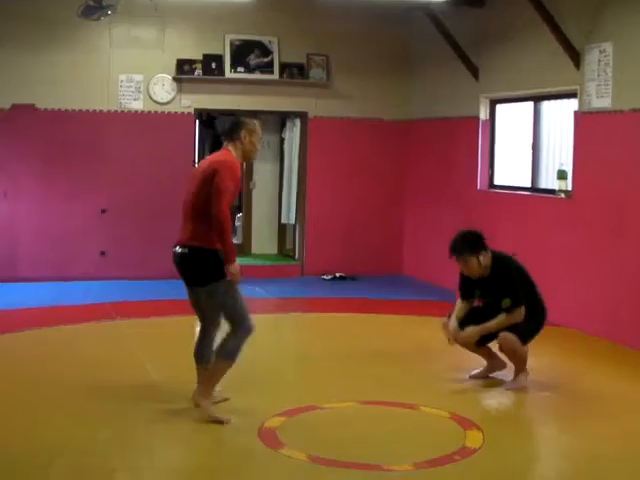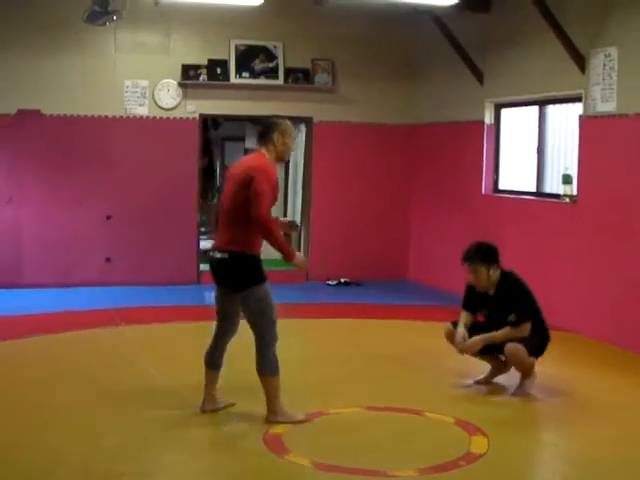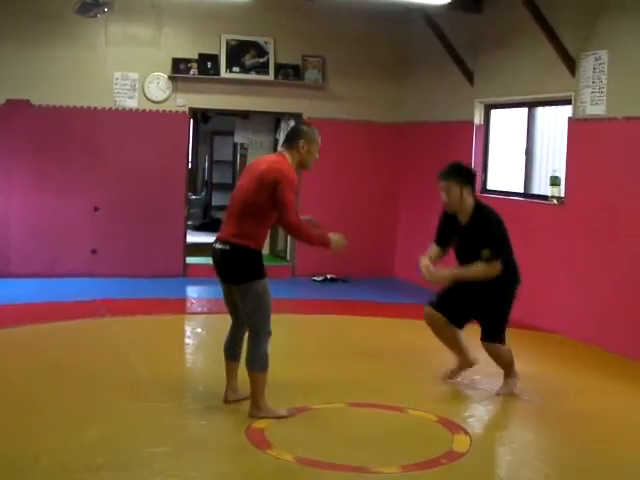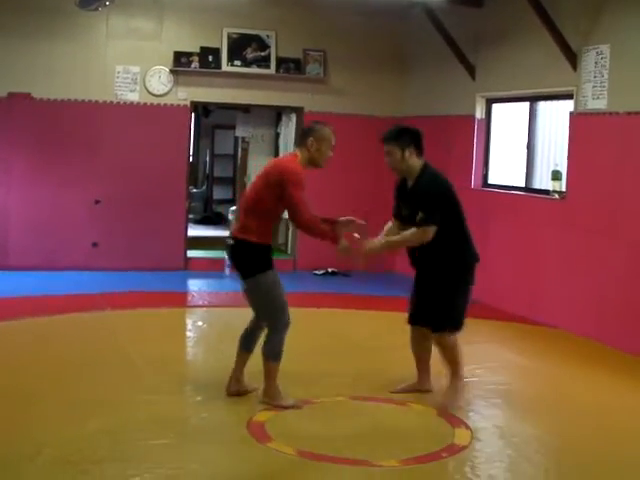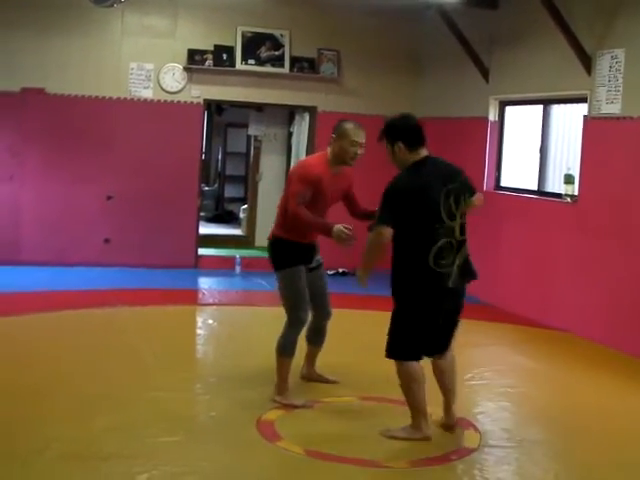
dt=0.5s
person 1, frame 1
left shoulder: (210, 162)
right shoulder: (228, 165)
right elbow: (219, 214)
left wrist: (223, 255)
right wrist: (231, 259)
left hip: (187, 252)
right hip: (202, 256)
left knee: (210, 325)
right knee: (242, 326)
left ankle: (204, 391)
right ankle: (204, 395)
person 1, frame 2
left shoulder: (241, 165)
right shoulder: (263, 170)
right elbow: (260, 219)
left wrist: (276, 225)
right wrist: (290, 254)
left hip: (221, 257)
right hip: (242, 262)
left knee: (225, 329)
right knee: (267, 337)
left ankle: (210, 398)
right ankle: (275, 410)
person 1, frame 3
left shoulder: (260, 164)
right shoulder: (284, 173)
right elbow: (290, 224)
left wrist: (301, 222)
right wrist: (326, 239)
left hip: (224, 250)
right hip: (243, 255)
left knee: (240, 324)
right knee: (260, 332)
left ankle: (232, 389)
right ankle: (259, 405)
person 1, frame 4
left shoulder: (286, 167)
right shoulder: (290, 170)
left elbow: (299, 215)
right elbow: (301, 219)
left wrist: (336, 223)
right wrist: (337, 237)
left hip: (248, 247)
right hip: (250, 249)
left knee: (263, 316)
right knee: (280, 320)
left ankle: (236, 380)
right ankle: (271, 392)
person 1, frame 5
left shoulder: (344, 175)
right shoulder: (309, 169)
left elbow: (356, 210)
right elbow: (294, 212)
left wrist: (380, 214)
right wrist: (330, 230)
left hip: (309, 248)
right hip: (286, 246)
left knee: (322, 313)
right knee: (298, 317)
left ankle: (309, 369)
right ankle: (281, 390)
person 2, frame 1
left shoulder: (508, 270)
right shoulder: (469, 270)
left elbow: (516, 315)
right elbow: (464, 300)
left wrist: (479, 331)
right wrist: (453, 320)
left hip: (527, 313)
left knee: (506, 339)
right knee: (457, 329)
left ankle: (521, 371)
right ankle: (494, 361)
person 2, frame 2
left shoulder: (514, 288)
right shoulder: (475, 286)
left elbow: (522, 329)
right elbow: (468, 311)
left wrist: (482, 339)
right wrist: (462, 328)
left hip: (531, 335)
left knee: (513, 350)
right knee: (451, 331)
left ankle: (528, 373)
right ankle: (498, 365)
person 2, frame 3
left shoulder: (489, 221)
right shoulder: (449, 216)
left elbow: (492, 268)
right elbow: (439, 246)
left wrist: (449, 274)
right wrist: (426, 260)
left hip: (499, 282)
right hip: (468, 278)
left knee: (491, 342)
right knee: (433, 314)
left ankle: (511, 374)
right ankle: (463, 357)
person 2, frame 4
left shoulder: (433, 186)
right shoulder: (403, 185)
left elbow: (424, 233)
right elbow: (398, 221)
left wrist: (383, 244)
right wrist: (381, 240)
left hip: (455, 264)
right hip: (429, 264)
left knee: (440, 327)
right knee: (418, 324)
left ankle: (456, 378)
right ankle: (424, 380)
person 2, frame 5
left shoulder: (401, 186)
right shoulder: (453, 173)
left elbow: (382, 235)
right elbow: (476, 201)
left wrist: (365, 264)
left hip: (419, 281)
right hip: (454, 277)
left knee: (405, 354)
right knee: (441, 348)
left ankle: (419, 425)
right ankle: (450, 413)
